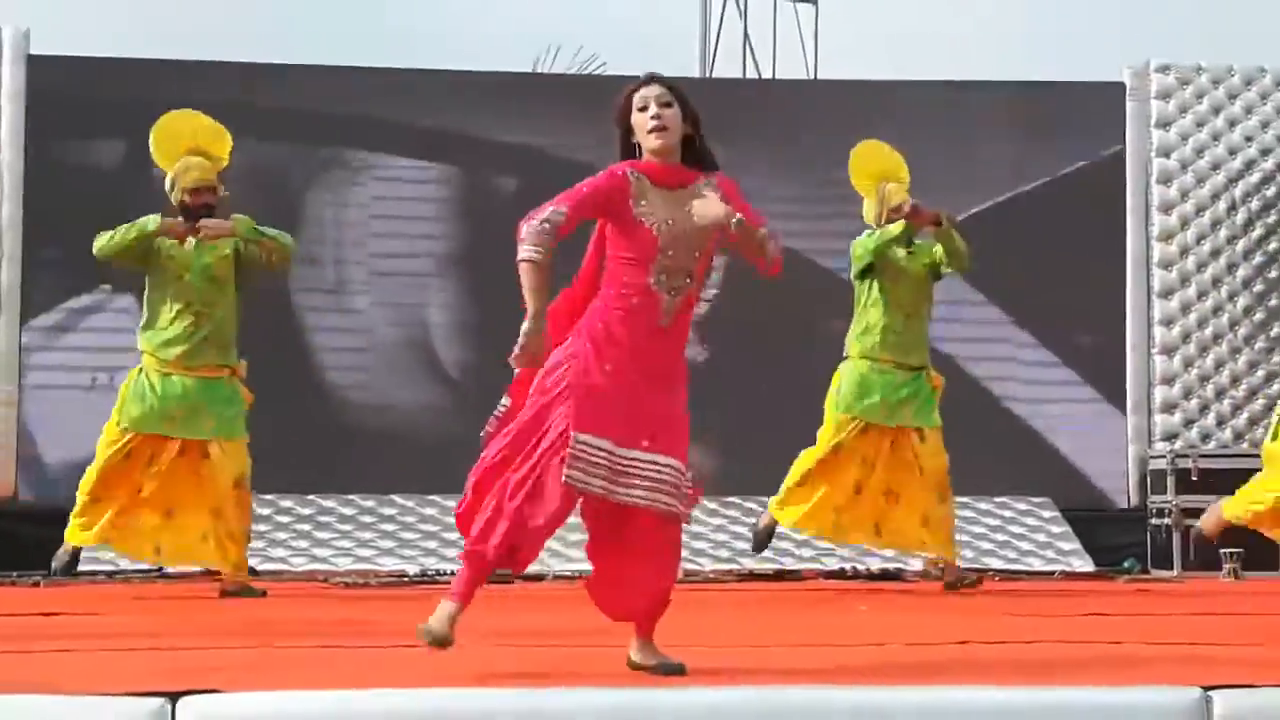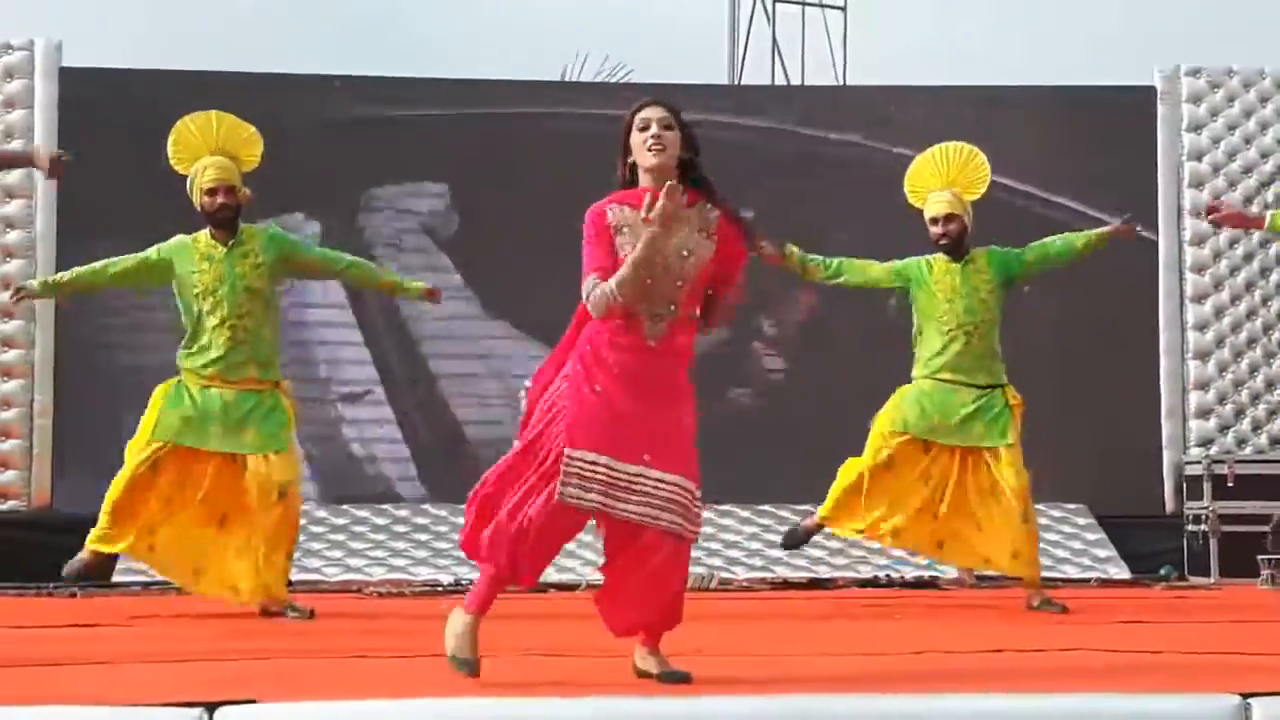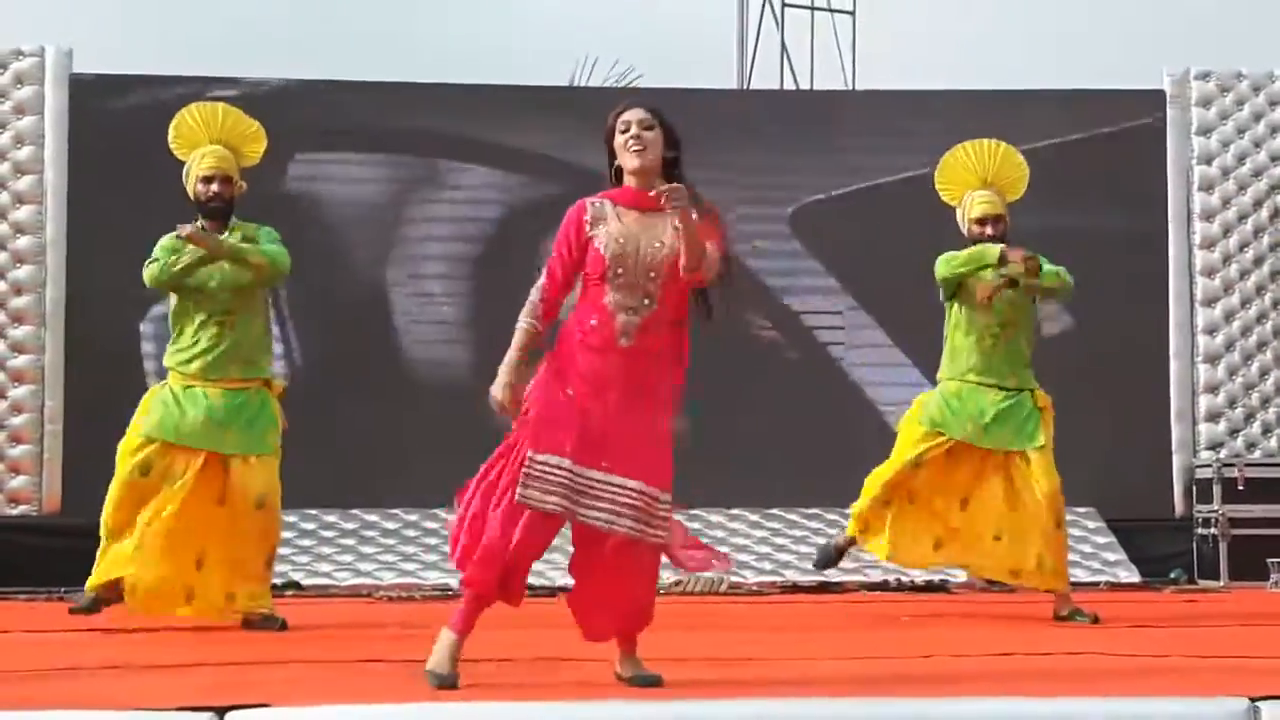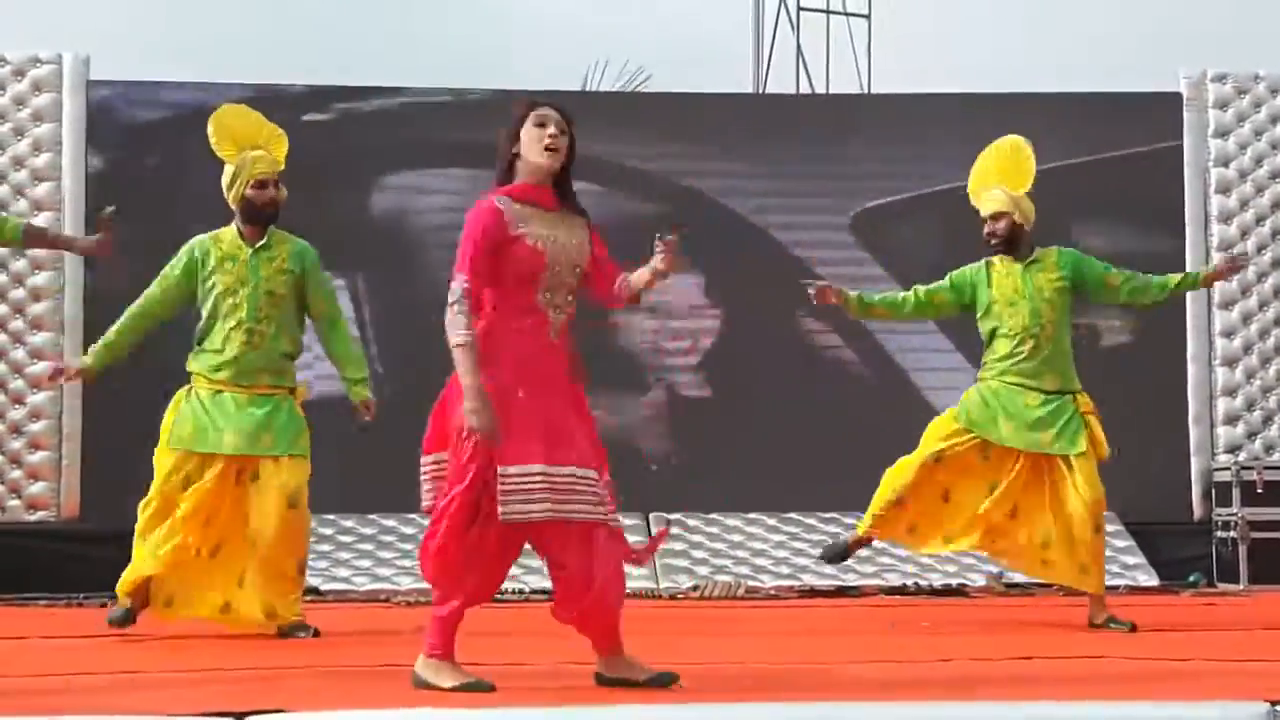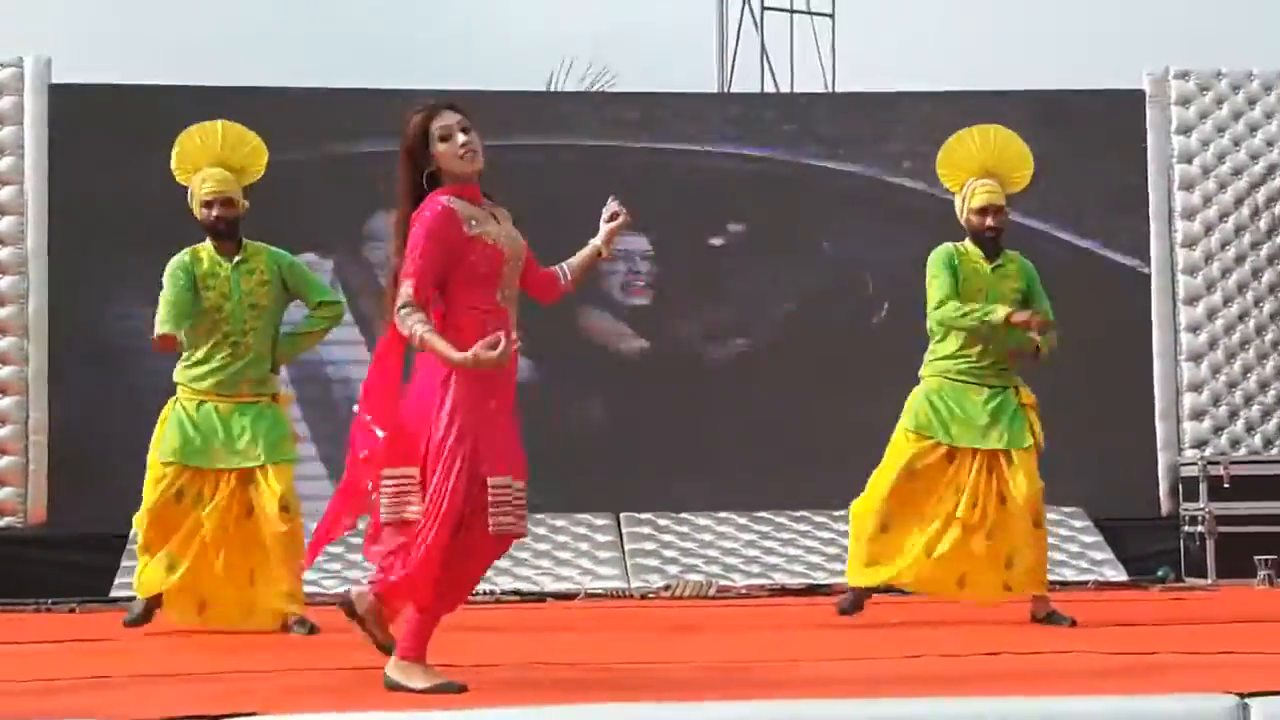
dt=0.7s
person 1, frame 1
left shoulder: (718, 187)
right shoulder: (617, 183)
left elbow: (770, 260)
right elbow: (537, 226)
left wrist: (733, 221)
right wrist: (536, 312)
left hip: (661, 372)
right hip: (599, 355)
left knee: (651, 510)
right knee: (538, 477)
left ankle: (642, 642)
right ankle: (456, 601)
person 1, frame 2
left shoulder: (718, 222)
right shoulder: (605, 215)
left elbow: (718, 302)
right elbow: (600, 305)
right wrist: (654, 235)
left hip: (666, 389)
right hip: (597, 375)
left knee: (658, 526)
right knee: (545, 499)
left ankle: (648, 648)
right ankle: (471, 614)
person 1, frame 3
left shoulder: (689, 218)
right shoulder: (586, 213)
left elbow: (704, 271)
right elbow: (548, 294)
left wrist: (690, 215)
right wrist: (509, 367)
left hip: (642, 393)
right hip: (571, 380)
left knee: (629, 524)
right knee: (524, 507)
left ankle: (627, 652)
right ankle: (456, 632)
person 1, frame 4
left shoulder: (577, 223)
right shoulder: (493, 212)
left elbow: (613, 290)
right elbow: (461, 303)
left wrist: (655, 269)
right wrist: (472, 390)
left hip: (556, 385)
right hip: (499, 383)
left knee: (581, 523)
right knee: (488, 520)
left ankle: (611, 656)
right ankle: (434, 656)
person 1, frame 5
left shoulder: (493, 215)
right shoulder: (438, 213)
left elbow: (544, 286)
right elbow: (406, 311)
left wrist: (602, 241)
right wrist: (456, 356)
left hip: (487, 388)
right hip: (459, 388)
left knee: (479, 523)
right knee: (459, 520)
left ankle: (377, 598)
right ankle: (406, 659)
person 2, frame 1
left shoulder: (235, 241)
right shoulder: (156, 242)
left elbow: (285, 251)
right elbow: (103, 248)
left wrist: (240, 228)
right wrist: (156, 227)
left hip: (215, 386)
right hip: (157, 380)
left knee: (229, 481)
right knee: (113, 462)
left ankle: (233, 575)
right ankle: (77, 539)
person 2, frame 2
left shoulder: (272, 244)
right shoulder: (178, 252)
left elbow: (337, 264)
right elbow: (115, 270)
left wrist: (403, 285)
right wrist: (48, 285)
left hip: (259, 400)
right hip: (195, 394)
left knee: (276, 495)
right knee: (143, 475)
left ankle: (271, 594)
right ankle: (101, 547)
person 2, frame 3
left shoulder: (259, 238)
right shoulder: (172, 244)
left elbow: (278, 266)
right elbow: (156, 279)
left wrist: (223, 242)
right wrist: (204, 246)
left hip: (246, 399)
right hip: (183, 394)
left knee: (256, 504)
right knee: (135, 486)
left ankle: (252, 603)
right ankle: (109, 581)
person 2, frame 4
left shoulder: (298, 254)
right shoulder: (202, 250)
left elbow: (330, 321)
right elbow: (151, 307)
left wrist: (357, 383)
right wrist: (96, 357)
left hip: (273, 407)
right hip: (207, 400)
left knee: (282, 511)
right knee: (173, 500)
left ankle: (283, 613)
right ankle: (139, 590)
person 2, frame 5
left shoulder: (275, 262)
right shoulder: (187, 264)
left elbow: (330, 305)
right elbow: (172, 301)
left wrist: (285, 349)
right wrist: (167, 329)
left hip: (256, 413)
right hip: (194, 412)
left knee: (277, 512)
right knee: (165, 507)
left ankle: (286, 608)
right ankle: (156, 590)
person 3, frame 1
left shoulder: (927, 250)
right shoulder: (866, 246)
left elbow: (960, 260)
right elbow: (873, 251)
left wrist: (942, 227)
right wrist: (908, 223)
left hip: (914, 379)
right hip: (866, 374)
left knee: (930, 469)
right knee: (832, 452)
left ankle: (948, 565)
right ankle: (774, 515)
person 3, frame 2
left shoulder: (995, 262)
right shoulder: (915, 270)
left elbow: (1048, 253)
right elbow: (851, 271)
left wrist: (1104, 234)
right wrist: (792, 257)
left hip: (987, 401)
right hip: (930, 395)
left knee: (1009, 491)
right knee: (876, 463)
left ankle: (1034, 589)
right ankle: (819, 521)
person 3, frame 3
left shoulder: (1026, 266)
right shoulder: (956, 261)
left elbow: (1063, 283)
right elbow: (947, 271)
left wrist: (1016, 276)
right wrist: (1004, 253)
left hip: (1016, 403)
right hip: (956, 396)
left knee: (1043, 496)
right knee: (900, 471)
left ankle: (1061, 599)
right ankle: (851, 536)
person 3, frame 4
left shoulder: (1066, 263)
right shoulder: (976, 277)
left elbow: (1132, 288)
right elbow: (917, 302)
left wrist: (1199, 278)
right wrist: (851, 301)
left hip: (1057, 407)
right hip: (995, 399)
left knee: (1085, 504)
right knee: (927, 463)
left ankle: (1098, 608)
right ankle: (861, 535)
person 3, frame 5
left shoulder: (1022, 270)
right shoulder: (944, 258)
left elbow: (1047, 334)
right elbow: (944, 314)
left wrist: (1034, 344)
right wrist: (1010, 317)
left hip: (1000, 402)
right hip: (942, 395)
left knee: (1022, 499)
right knee: (893, 486)
left ankle: (1036, 601)
right ankle: (861, 581)
